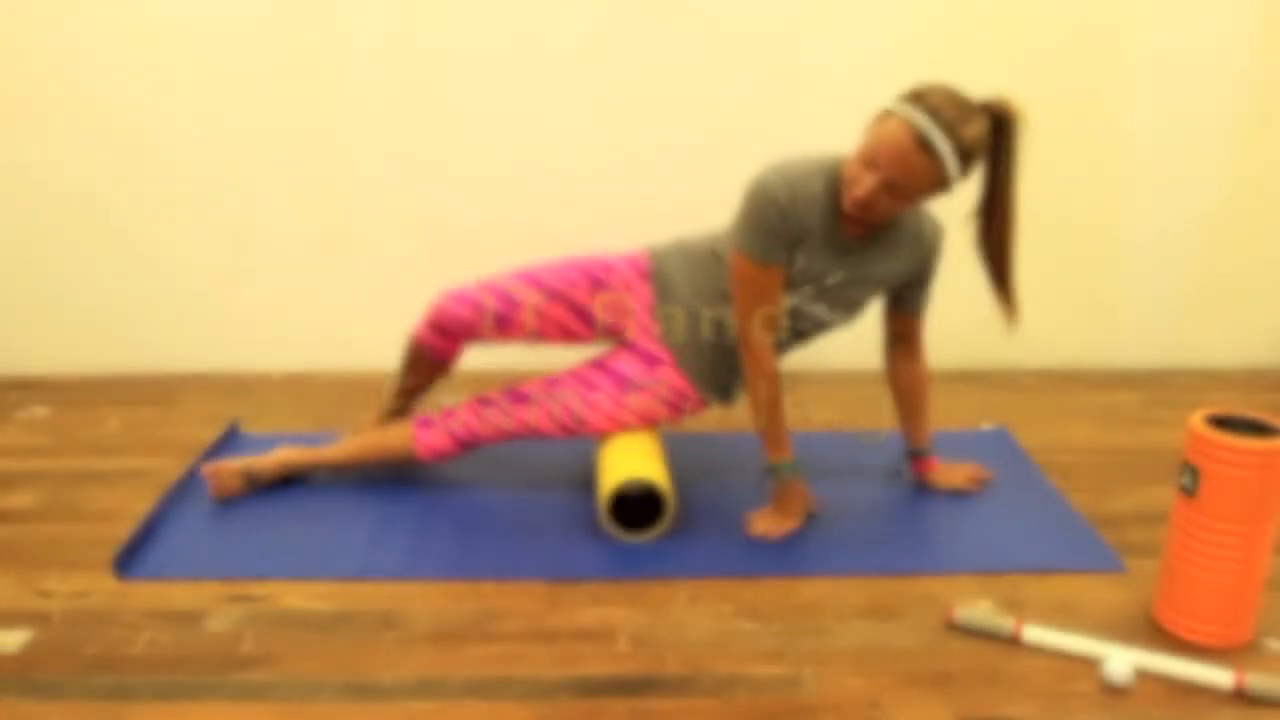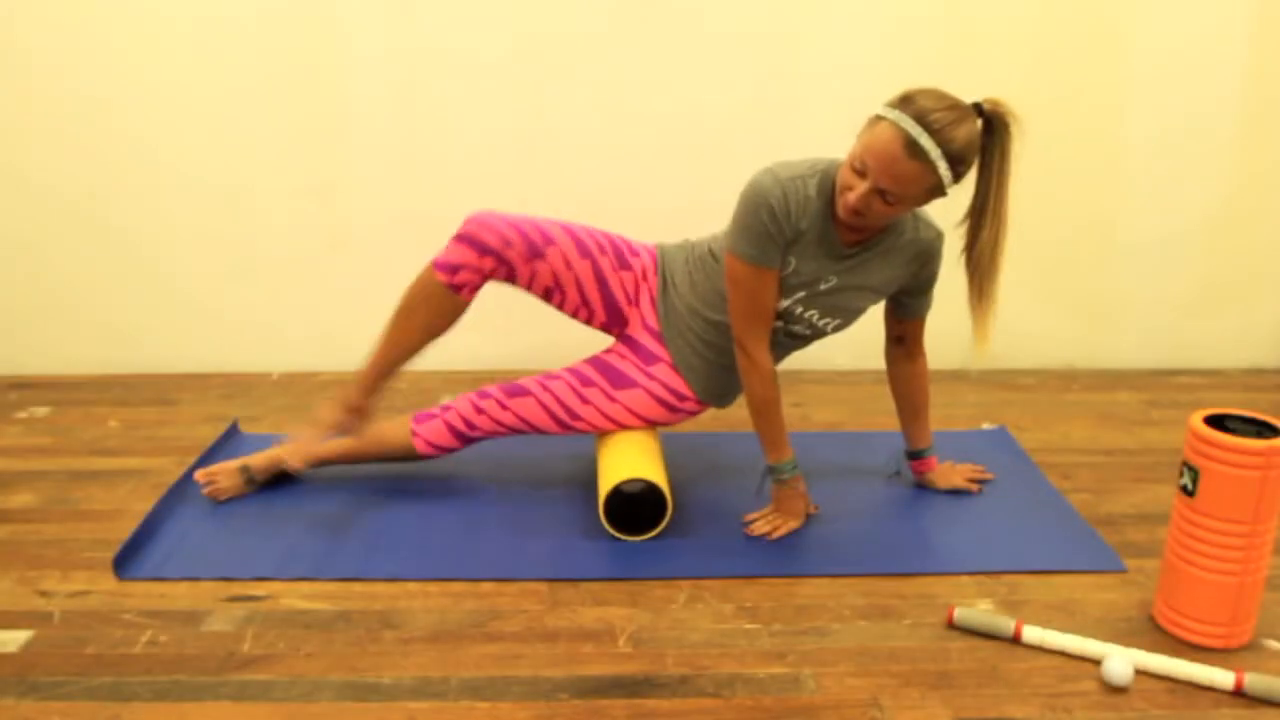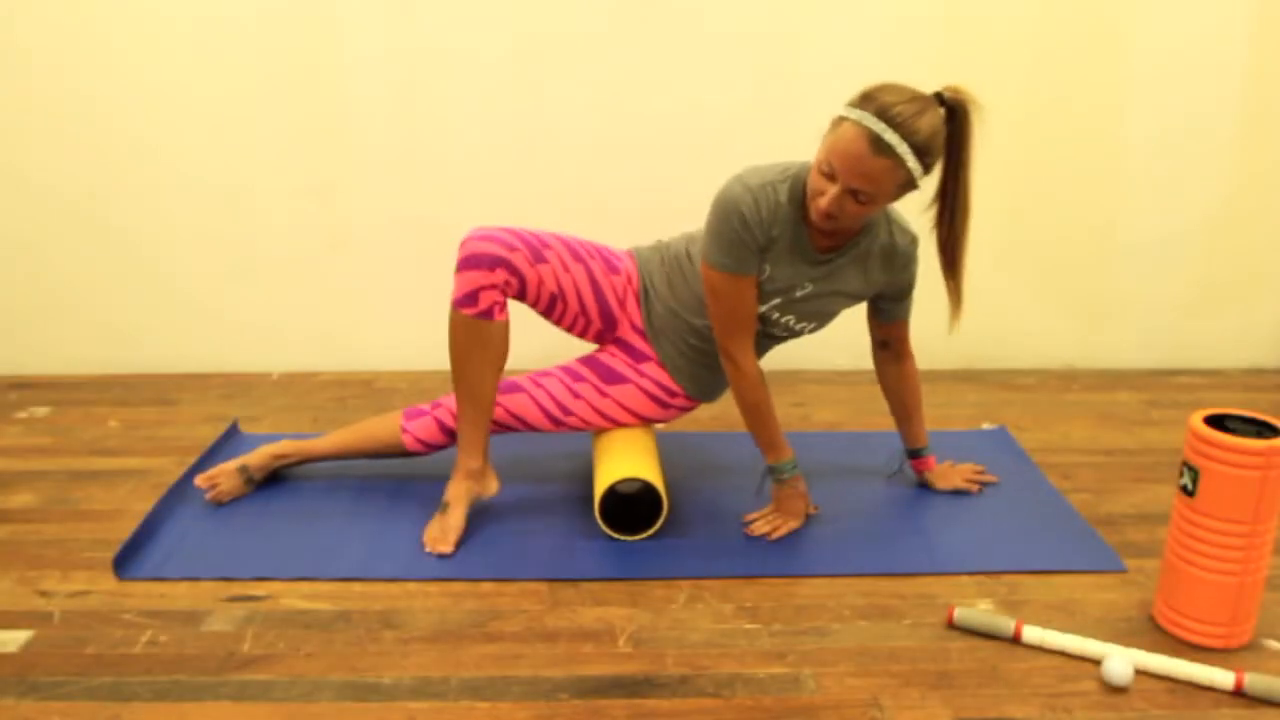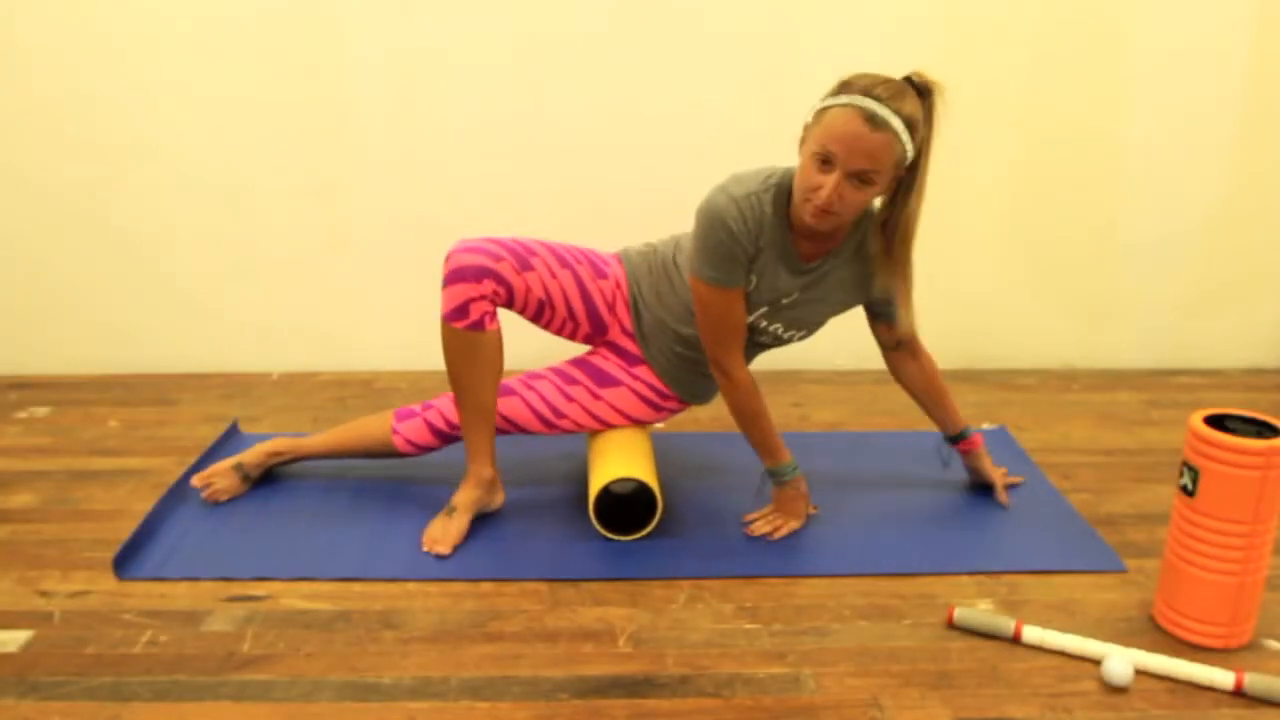
dt=0.3s
person 1, frame 1
left shoulder: (916, 245)
right shoulder: (786, 192)
left elbow: (904, 352)
right elbow: (757, 346)
left wrist: (924, 459)
right wrist: (784, 475)
left hip: (680, 374)
right hip: (647, 289)
left knee: (481, 421)
right knee: (456, 314)
left ankle: (302, 460)
right ankle: (393, 417)
person 1, frame 2
left shoulder: (916, 251)
right shoulder: (779, 194)
left elbow: (906, 354)
right elbow: (755, 349)
left wrist: (923, 459)
right wrist: (786, 473)
left hip: (679, 378)
right hip: (646, 286)
left knee: (474, 416)
right knee: (485, 236)
left ankle: (290, 463)
right ankle: (353, 403)
person 1, frame 3
left shoulder: (890, 253)
right shoulder: (751, 200)
left elbow: (893, 354)
right elbow: (740, 356)
left wrist: (923, 459)
right wrist: (786, 472)
left hip: (666, 374)
right hip: (627, 290)
left knee: (472, 411)
right knee: (487, 255)
right ankle: (472, 468)
person 1, frame 4
left shoulder: (883, 253)
right shoulder: (735, 211)
left elbow: (904, 352)
right elbow: (730, 366)
left wrist: (971, 450)
right wrist: (785, 476)
left hip: (656, 376)
right hip: (619, 293)
left knee: (456, 414)
right knee: (471, 265)
right ankle: (481, 478)
